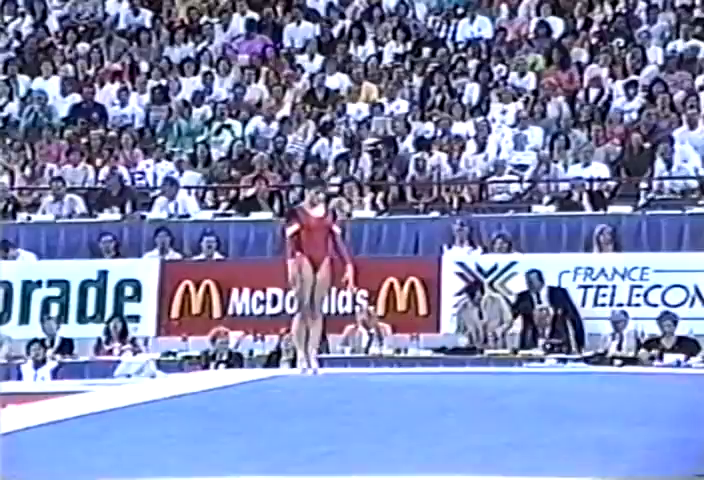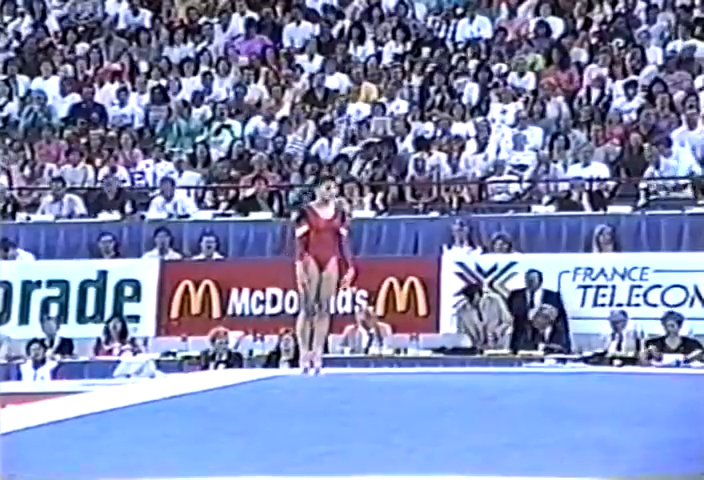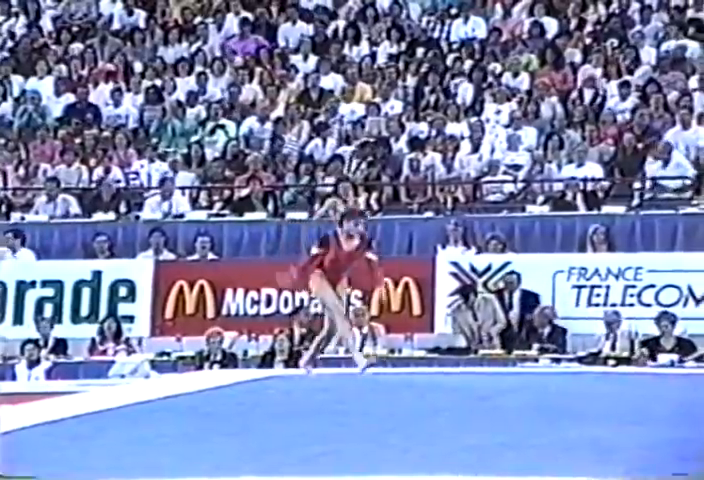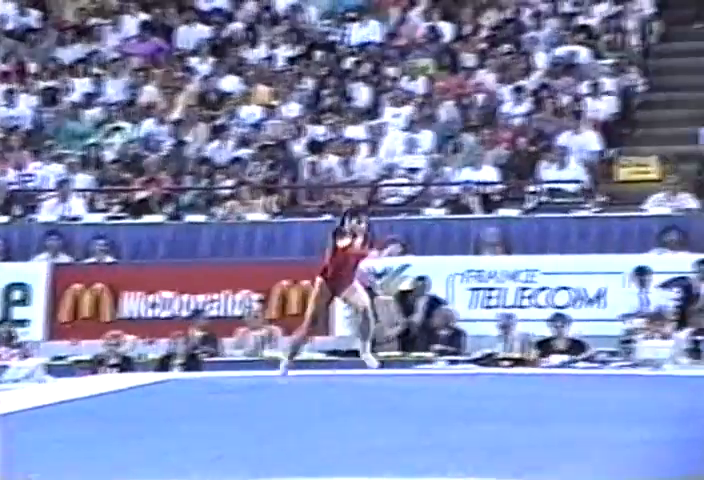
dt=0.5s
person 1, frame 1
left shoulder: (329, 214)
right shoulder: (296, 213)
left elbow: (338, 241)
right elbow: (291, 242)
left wrist: (349, 266)
right wrist: (292, 267)
left hip: (323, 263)
right hip: (304, 262)
left knee: (317, 310)
right knee: (303, 310)
left ankle: (312, 356)
right ankle: (302, 357)
person 1, frame 2
left shoulder: (339, 213)
right shoulder: (306, 212)
left elbow: (343, 242)
right elbow: (300, 243)
left wrist: (349, 268)
right wrist: (300, 268)
left hip: (331, 263)
right hip: (311, 262)
left knee: (324, 310)
right knee: (308, 309)
left ankle: (317, 356)
right ankle: (305, 356)
person 1, frame 3
left shoulder: (365, 242)
right shoulder: (330, 239)
left elbow: (373, 265)
right elbow: (313, 258)
left wrist: (379, 285)
right wrist: (295, 274)
left hip: (338, 281)
right hip: (320, 278)
left knee: (331, 327)
right knee: (340, 314)
left ankle: (307, 360)
right ankle: (358, 358)
person 1, frame 4
left shoulder: (366, 237)
right shoulder: (339, 234)
right elbow: (345, 251)
left hip: (348, 284)
right hip: (326, 284)
left knee: (365, 307)
right knee: (308, 327)
left ankle: (365, 351)
right ankle: (288, 359)
